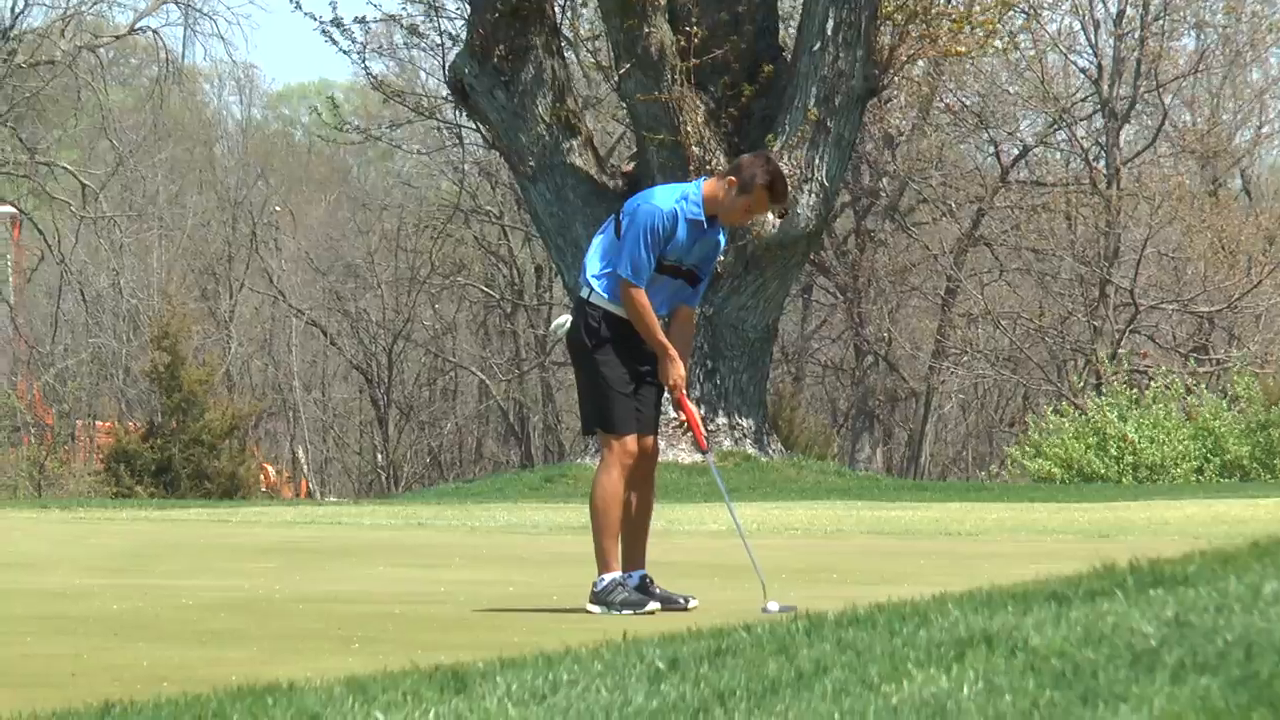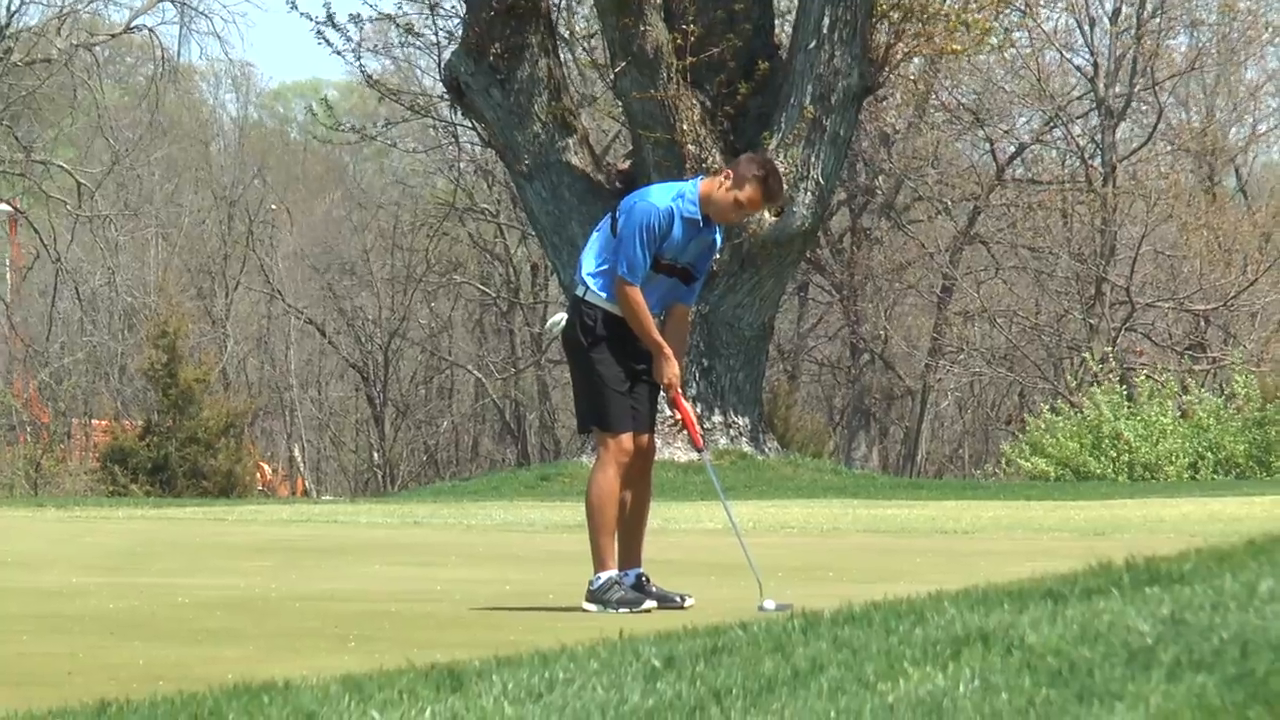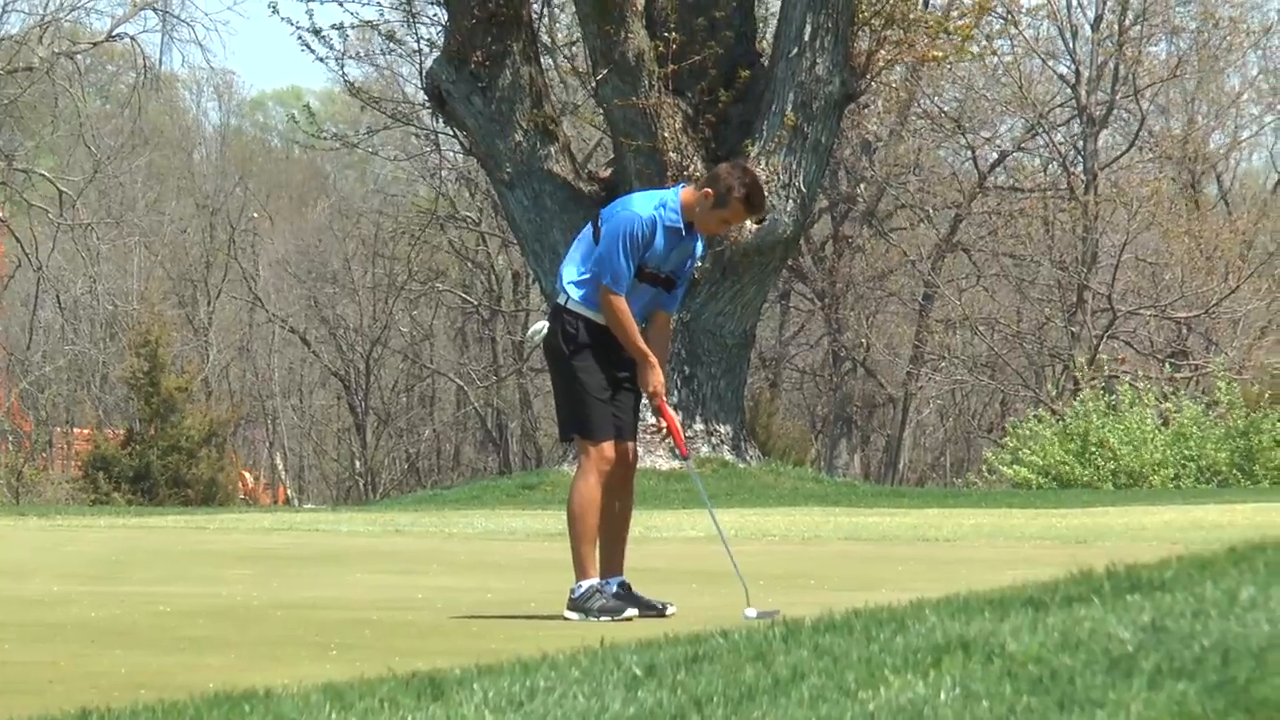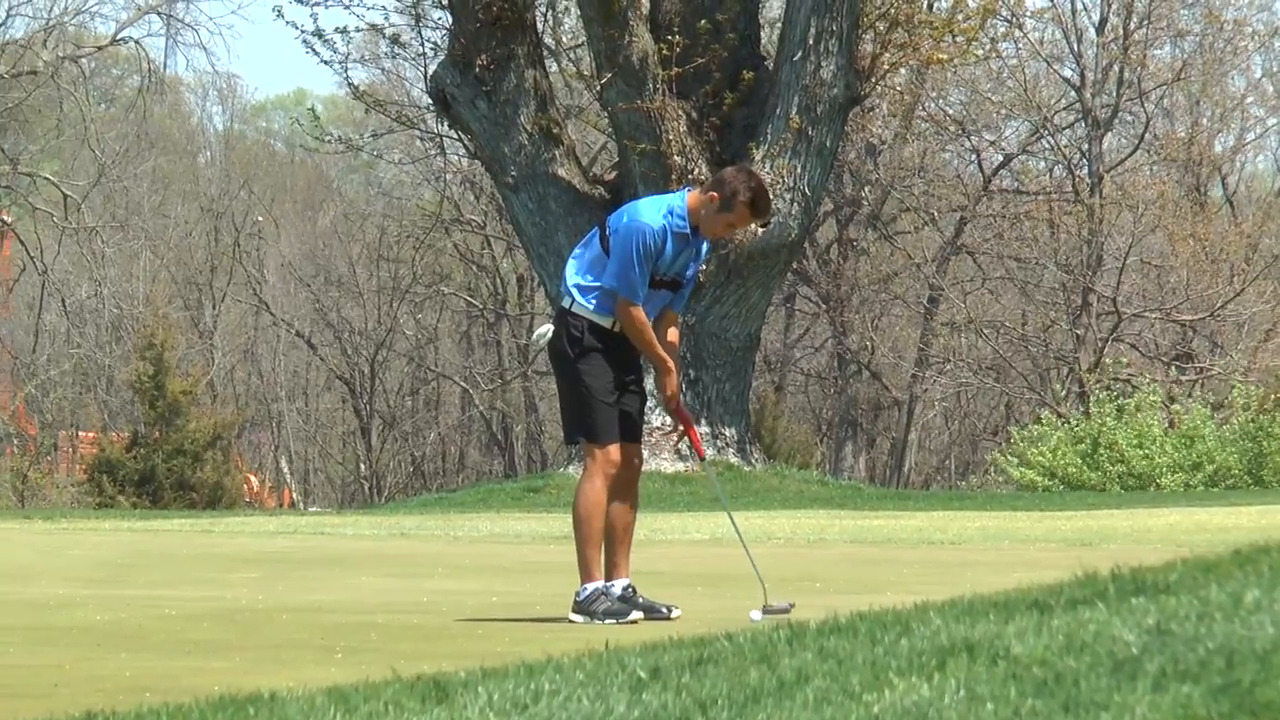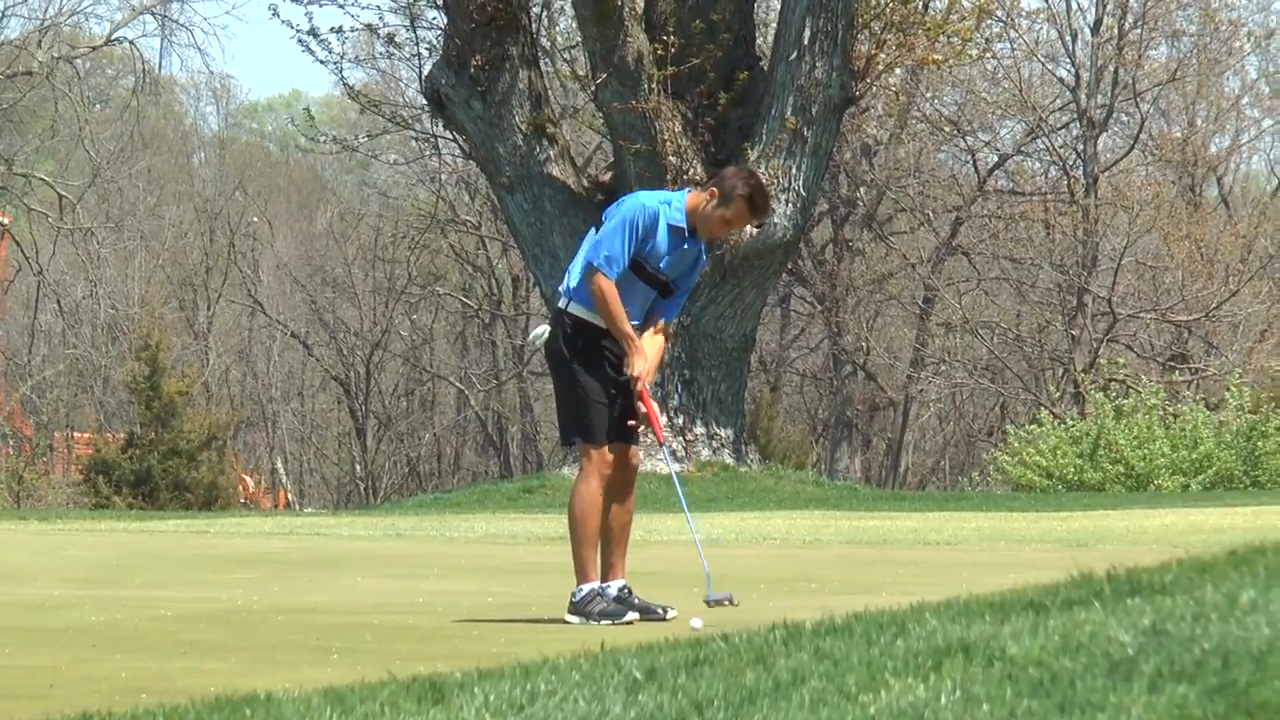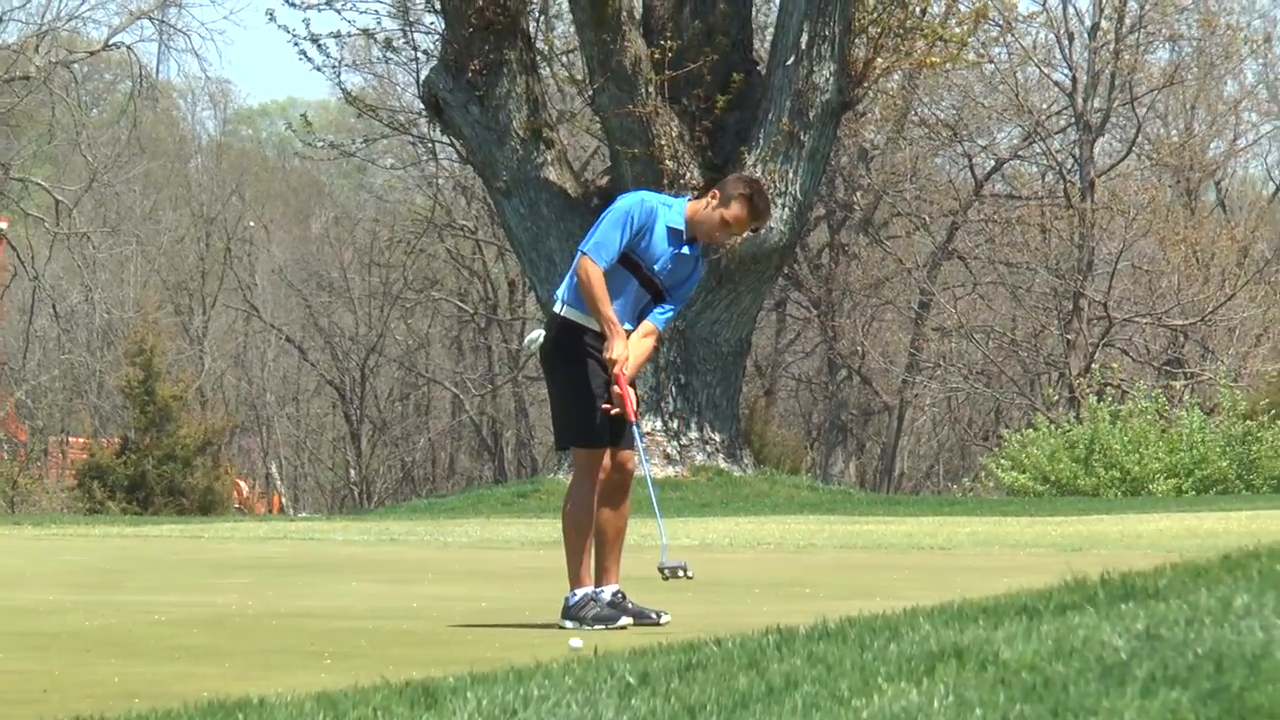
dt=0.4s
person 1, frame 1
left shoulder: (714, 236)
right shoulder: (658, 208)
left elbow: (684, 310)
right elbow: (630, 288)
left wrist: (680, 381)
right wrist: (668, 355)
left hip: (643, 334)
right hip: (602, 326)
left knee: (646, 455)
right knee: (621, 451)
left ankle: (636, 578)
right ankle: (607, 584)
person 1, frame 2
left shoulder: (710, 236)
right shoulder: (654, 206)
left elbow: (679, 308)
right elbow: (625, 285)
left wrist: (673, 376)
right wrist: (663, 354)
left hip: (638, 332)
right hip: (597, 323)
left knee: (642, 453)
right knee: (616, 449)
left ankle: (631, 576)
right ankle: (603, 581)
person 1, frame 3
left shoulder: (692, 243)
right shoulder: (637, 214)
left elbow: (660, 316)
right elbow: (610, 295)
left wrist: (657, 384)
right wrist: (647, 363)
left hip: (620, 339)
right hip: (579, 330)
left knee: (624, 462)
right knee: (599, 457)
left ankle: (614, 584)
right ankle: (584, 589)
person 1, frame 4
left shoulder: (698, 243)
right shoulder: (646, 223)
left elbow: (669, 317)
right elbow: (628, 306)
left wrist: (672, 386)
right wrist: (665, 368)
left hip: (624, 342)
right hip: (584, 334)
left knee: (630, 464)
right knee: (605, 460)
left ankle: (619, 586)
right ankle: (589, 592)
person 1, frame 5
left shoulder: (696, 254)
right shoulder: (643, 209)
left elbow: (658, 325)
right elbow: (600, 280)
left wrist: (645, 381)
right wrist: (633, 348)
left hip: (621, 343)
right hip: (580, 333)
left knee: (625, 465)
right knee: (599, 461)
left ankle: (615, 587)
right ankle: (585, 593)
person 1, frame 6
left shoulder: (692, 266)
right shoulder: (642, 207)
left elbow: (649, 330)
right elbow: (587, 265)
left wrist: (625, 378)
right wrist: (613, 334)
left hip: (616, 348)
right hip: (575, 335)
left knee: (621, 467)
right knee: (592, 467)
left ankle: (607, 591)
right ankle: (579, 597)
